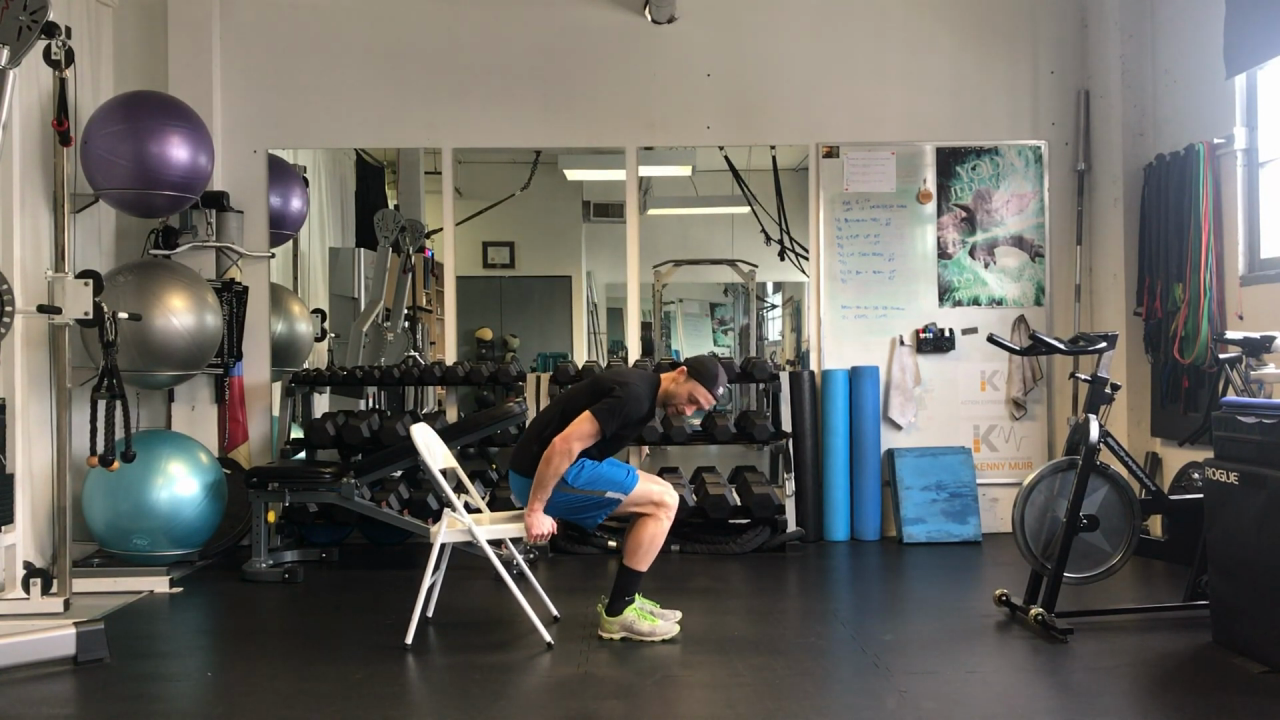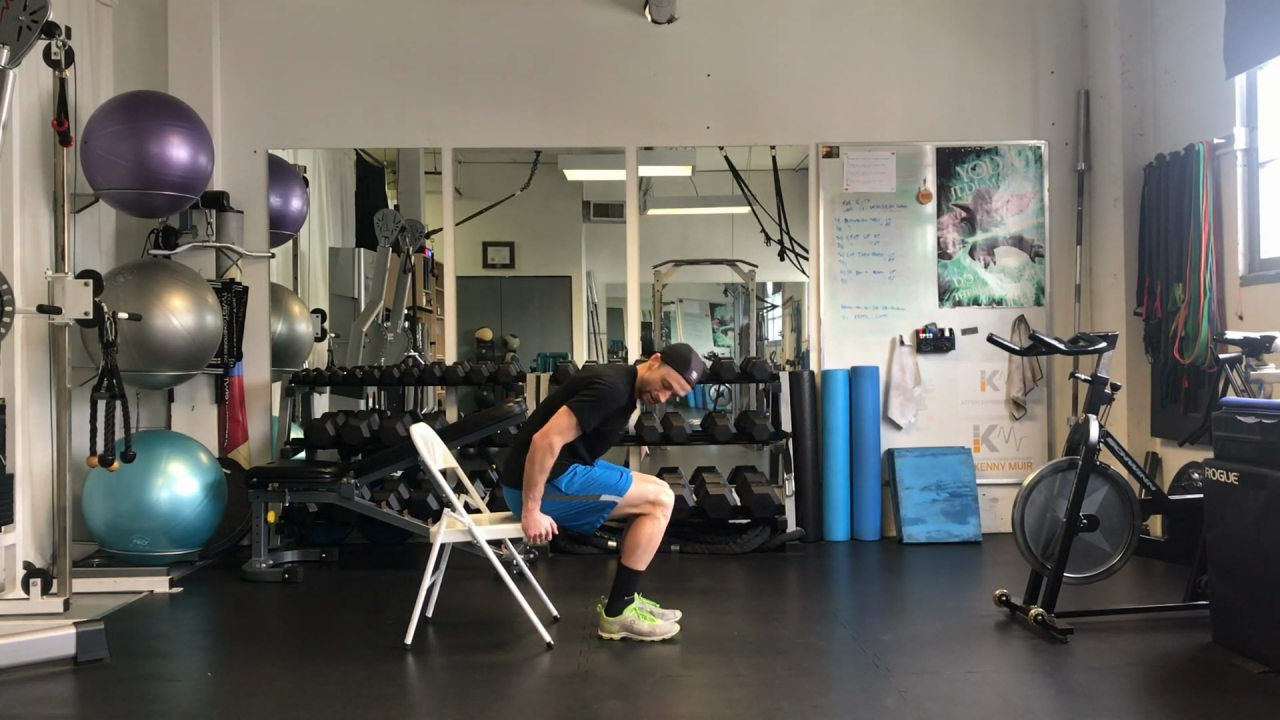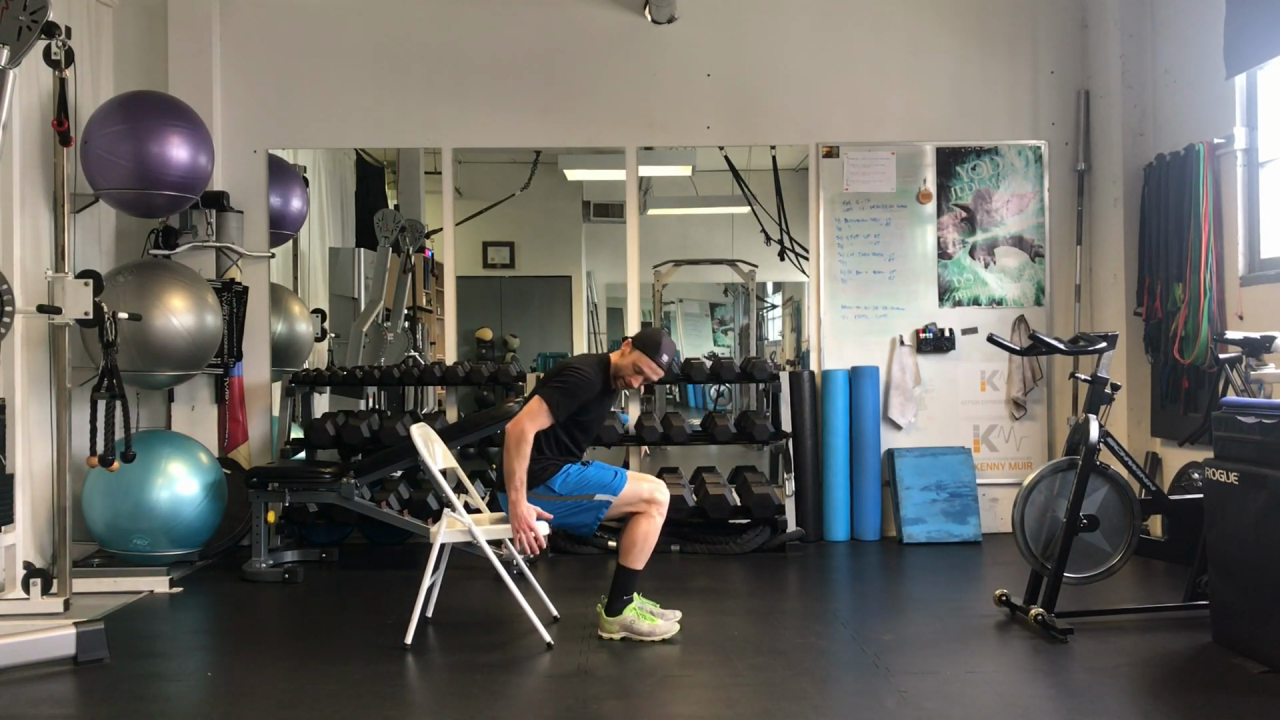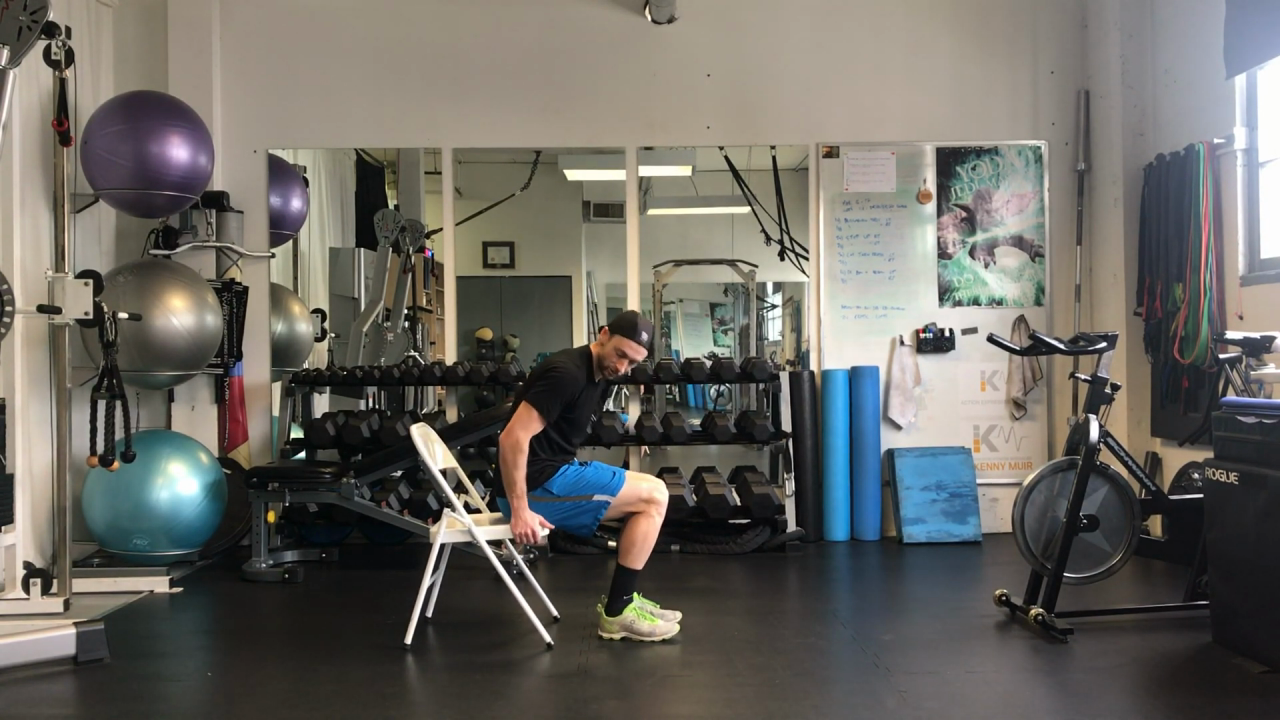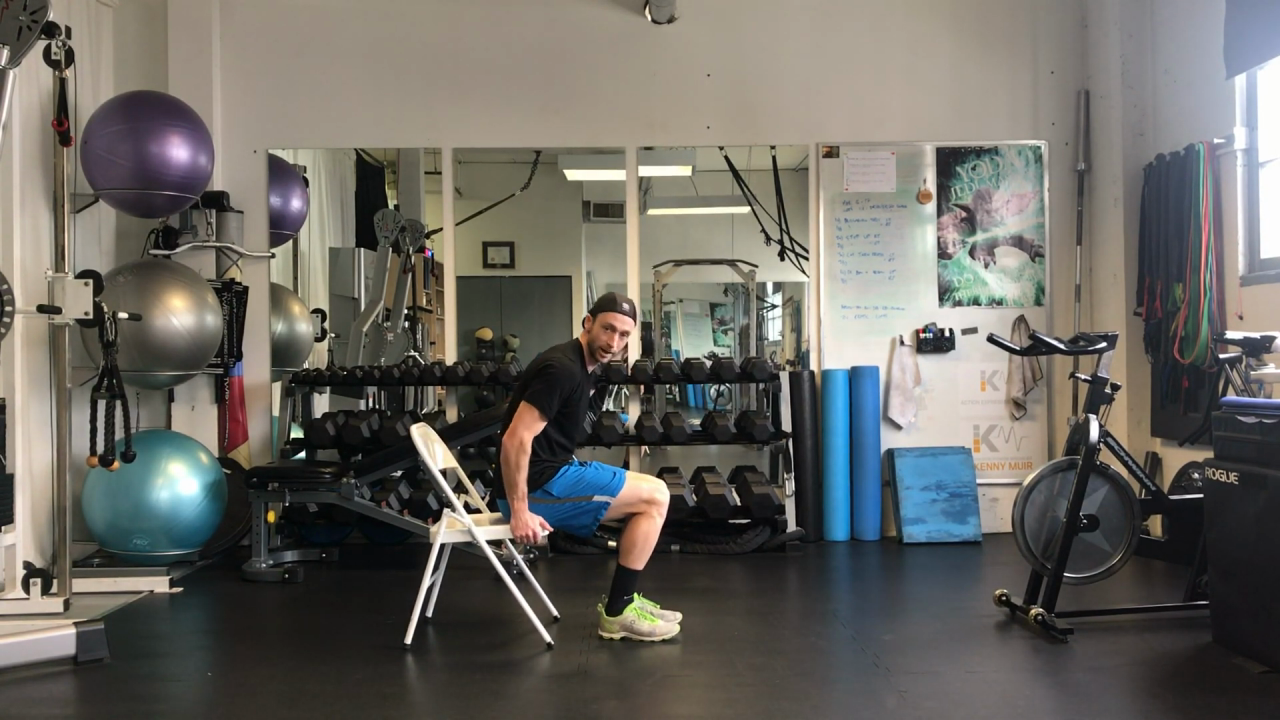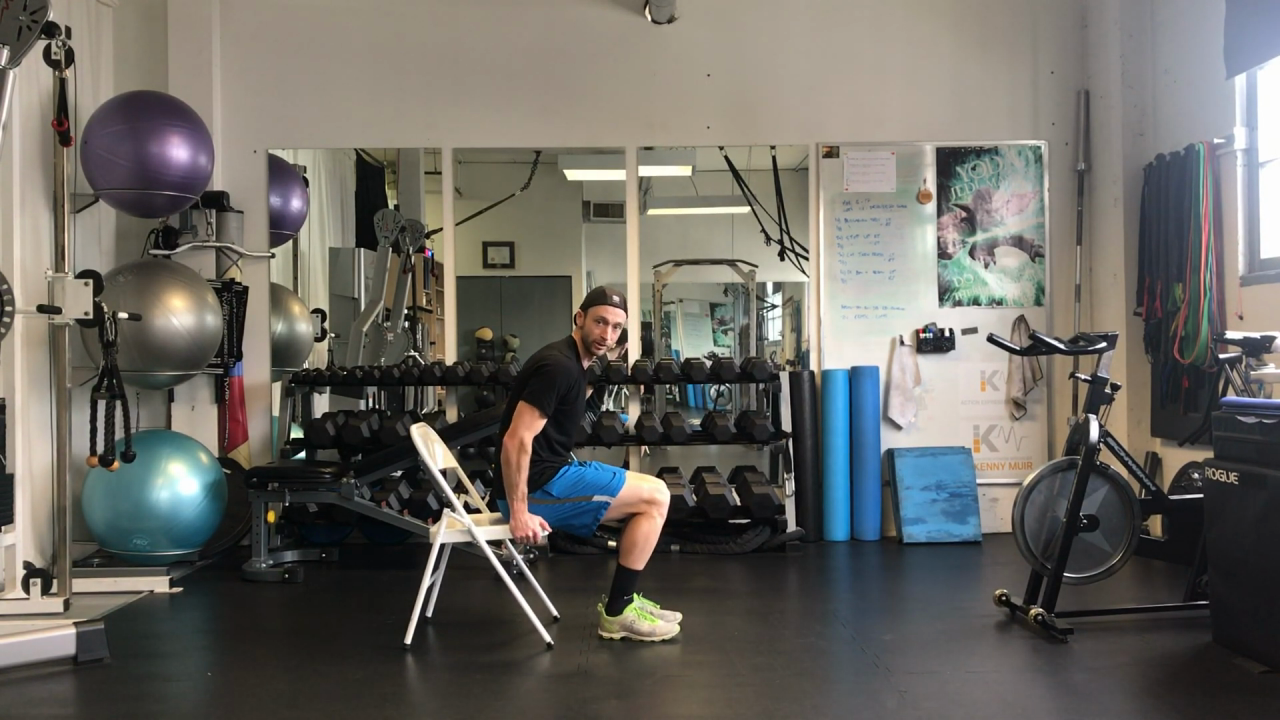
dt=0.2s
person 1, frame 1
left shoulder: (643, 389)
right shoulder: (635, 395)
right elbow: (563, 445)
right wrist: (535, 510)
left hip: (552, 467)
right hip: (539, 470)
left knee: (659, 495)
right knee: (663, 503)
left ankle: (623, 599)
right ankle: (618, 613)
person 1, frame 2
left shoulder: (625, 385)
right shoulder: (612, 387)
right elbow: (545, 440)
right wrist: (531, 511)
left hip: (558, 472)
right hip: (547, 481)
left knee: (652, 495)
right knee: (659, 500)
left ankle: (623, 599)
right ankle: (617, 613)
person 1, frame 3
left shoulder: (608, 379)
right shoulder: (585, 376)
right elbow: (520, 427)
right wrist: (517, 502)
left hip: (553, 474)
right hip: (539, 485)
left knee: (648, 495)
right knee: (654, 498)
left ankle: (623, 599)
right ankle: (617, 614)
person 1, frame 4
left shoulder: (598, 375)
right shoulder: (567, 372)
right elbow: (513, 437)
right wrist: (519, 510)
left hip: (552, 474)
right hip: (538, 486)
left knee: (646, 494)
right knee: (653, 496)
left ankle: (623, 599)
right ankle: (618, 614)
person 1, frame 5
left shoulder: (587, 368)
right shoulder: (562, 368)
right elbow: (515, 439)
right wrist: (519, 511)
left hip: (551, 475)
right hip: (538, 486)
left knee: (646, 498)
right knee: (654, 497)
left ankle: (623, 599)
right ankle: (618, 613)
person 1, frame 6
left shoulder: (575, 364)
right shoulder: (558, 366)
right elbow: (516, 440)
right wrist: (519, 512)
left hip: (549, 475)
right hip: (538, 486)
left knee: (647, 495)
right knee: (655, 497)
left ankle: (624, 599)
right ankle: (618, 613)
